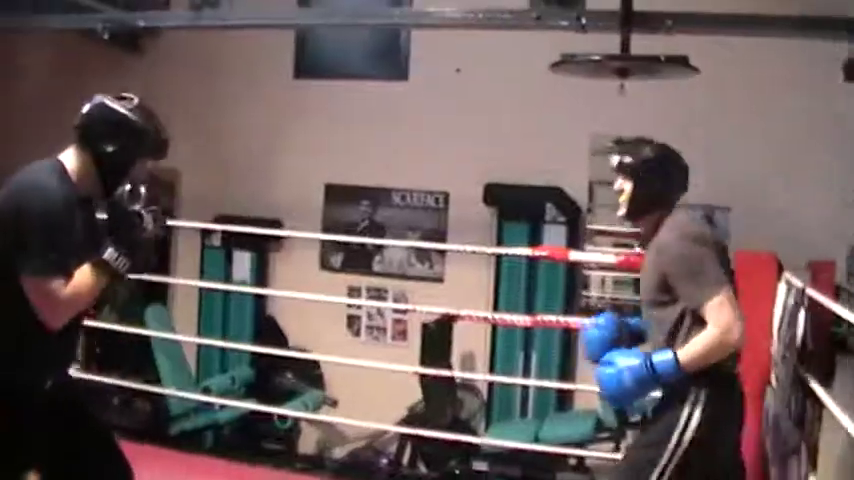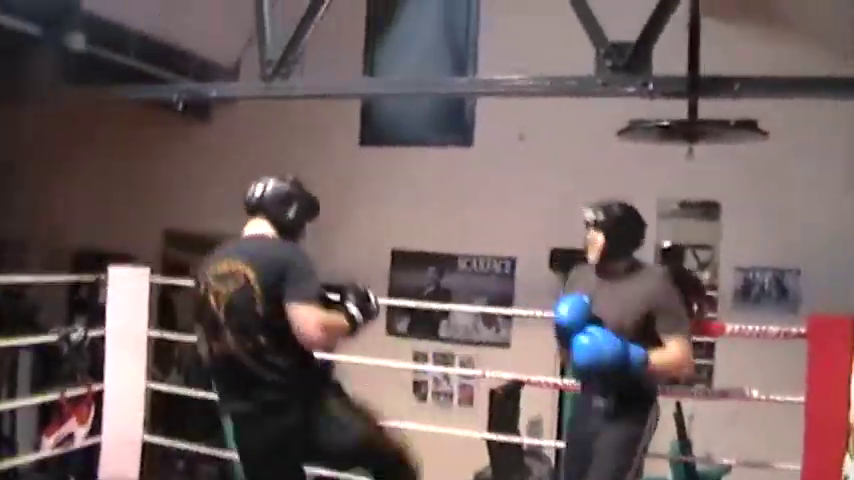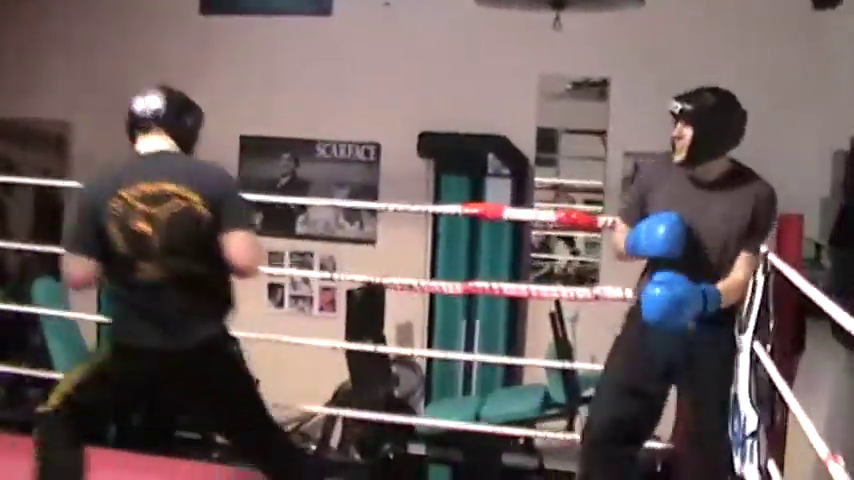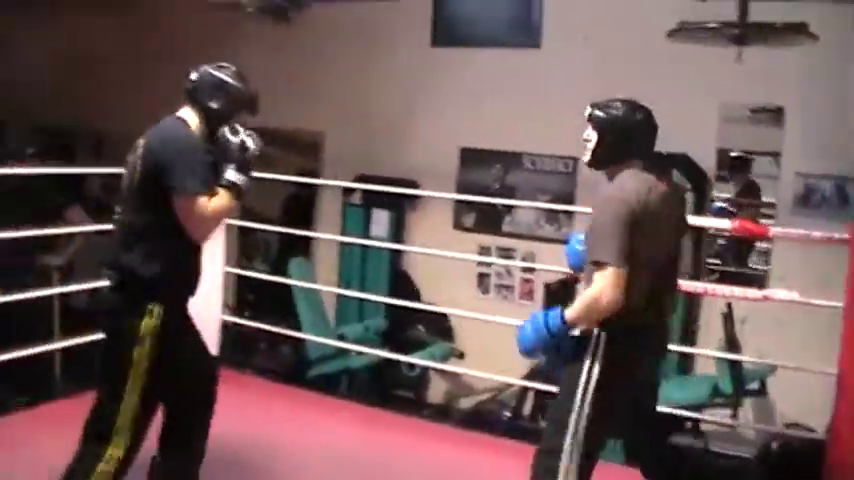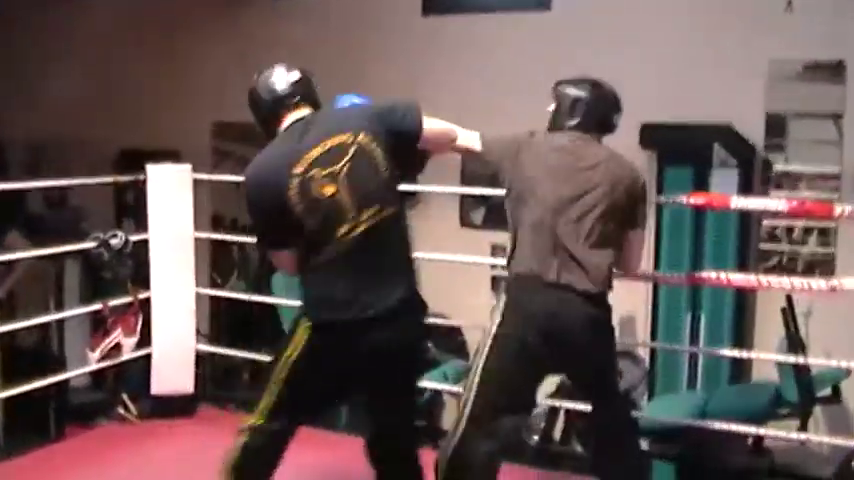
dt=1s
person 1, frame 1
left shoulder: (75, 194)
right shoulder: (42, 196)
right elbow: (55, 307)
left wrist: (122, 247)
right wrist: (119, 250)
left hip: (46, 381)
person 1, frame 2
left shoulder: (210, 267)
right shoulder: (287, 257)
left elbow: (207, 349)
right elbow: (312, 332)
right wrist: (354, 313)
left hip: (255, 421)
right hip: (300, 407)
person 1, frame 3
left shoulder: (98, 190)
right shoulder: (214, 180)
left elbow: (77, 276)
right elbow: (244, 261)
left hip: (134, 352)
right hip: (208, 347)
left knee: (58, 420)
right knee: (264, 441)
person 1, frame 4
left shoulder: (168, 136)
right shoulder: (181, 142)
right elbow: (202, 223)
left wrist: (224, 172)
right wrist: (236, 174)
left hip: (154, 298)
right hip: (145, 304)
left knee: (195, 384)
right knee: (116, 433)
person 1, frame 5
left shoulder: (264, 171)
right shoulder: (369, 122)
left elbow: (286, 262)
right elbow: (444, 137)
left hip: (330, 327)
right hip: (398, 320)
left knee: (265, 434)
right knee: (394, 444)
person 2, frame 1
left shoulder: (678, 239)
right shoulder: (668, 234)
left elbow: (728, 329)
left wrist: (652, 368)
right wrist: (632, 329)
left hip: (700, 398)
right hip: (708, 395)
person 2, frame 2
left shoulder: (654, 286)
right shoulder: (581, 278)
left elbow: (682, 361)
right elbow: (570, 349)
left wrist: (628, 358)
right wrist: (567, 329)
left hip: (629, 414)
right hip: (589, 406)
person 2, frame 3
left shoulder: (755, 195)
right shoulder: (654, 174)
left elbow: (742, 277)
right elbow: (619, 239)
left wrist: (703, 299)
right wrist: (641, 243)
left hip: (711, 330)
right hip: (652, 320)
right knee: (605, 428)
person 2, frame 4
left shoulder: (617, 198)
right shoulder: (669, 190)
left elbow: (607, 294)
left wrist: (555, 323)
left hip: (614, 339)
right hip: (651, 336)
right knee: (646, 439)
person 2, frame 5
left shoulder: (531, 148)
right shoulder: (627, 176)
left elbow: (458, 136)
right elbow: (630, 263)
left hip: (530, 304)
right hip: (589, 310)
left knee: (484, 423)
right knee: (611, 419)
